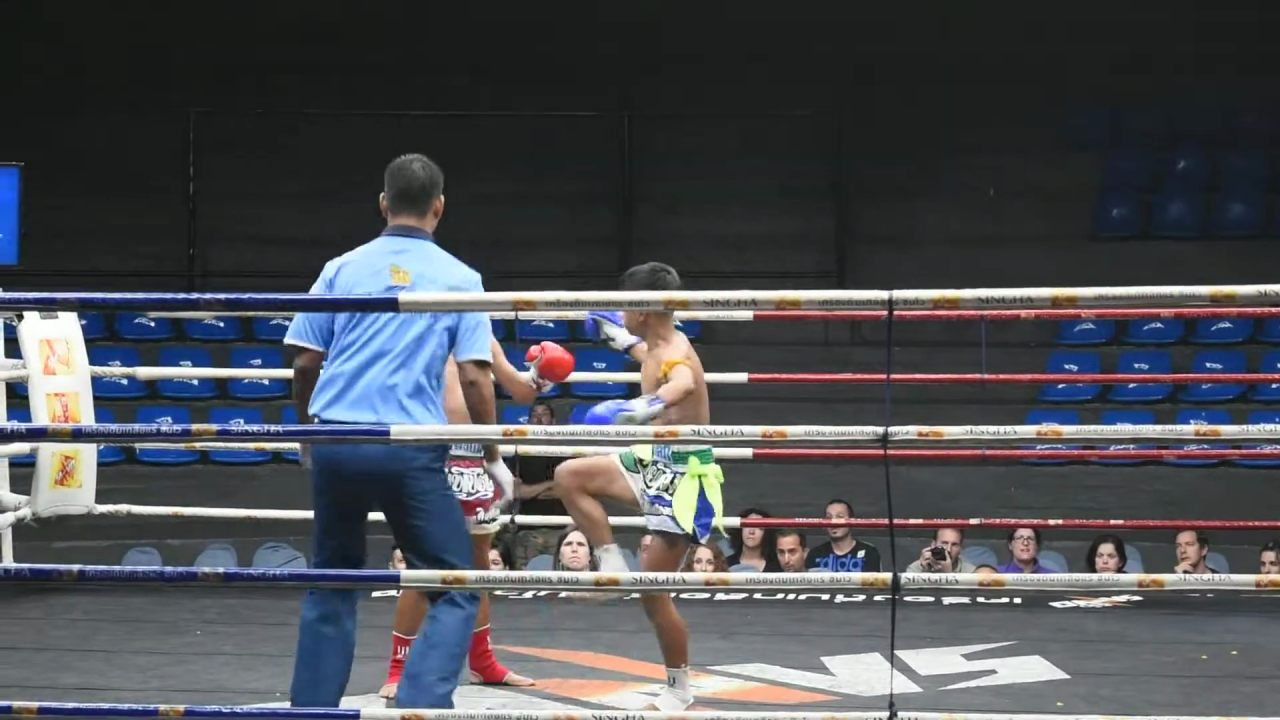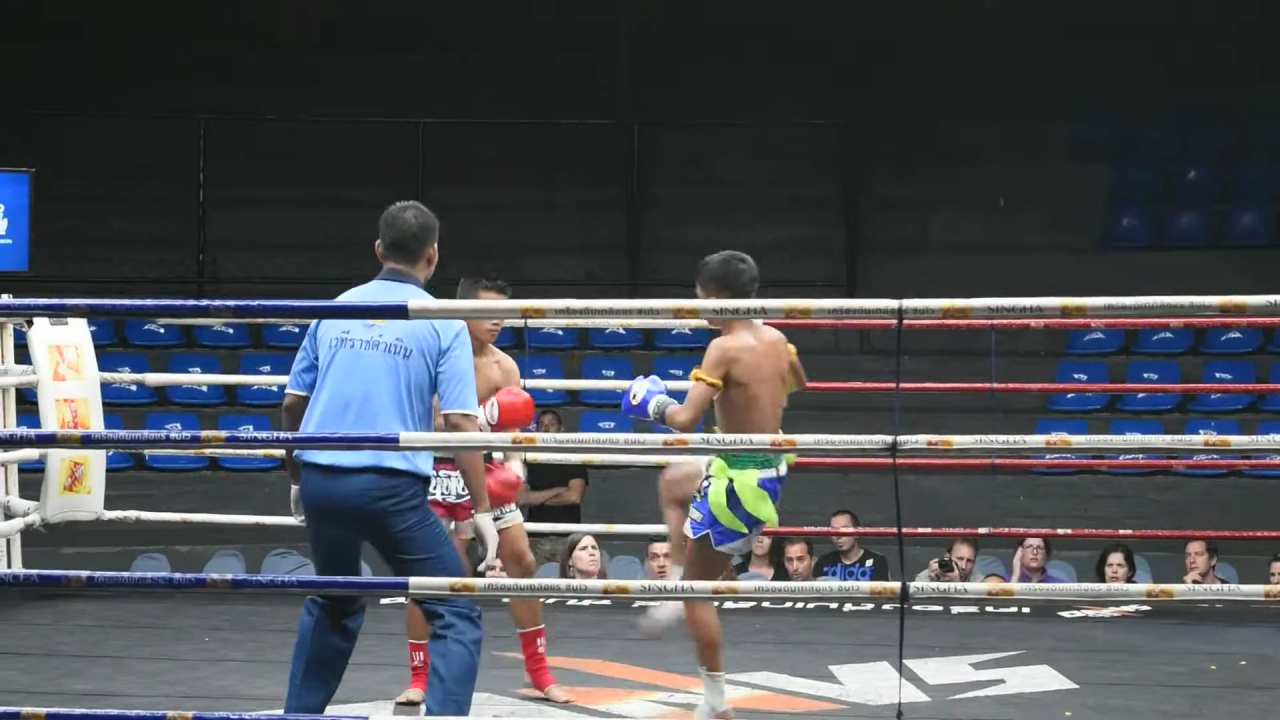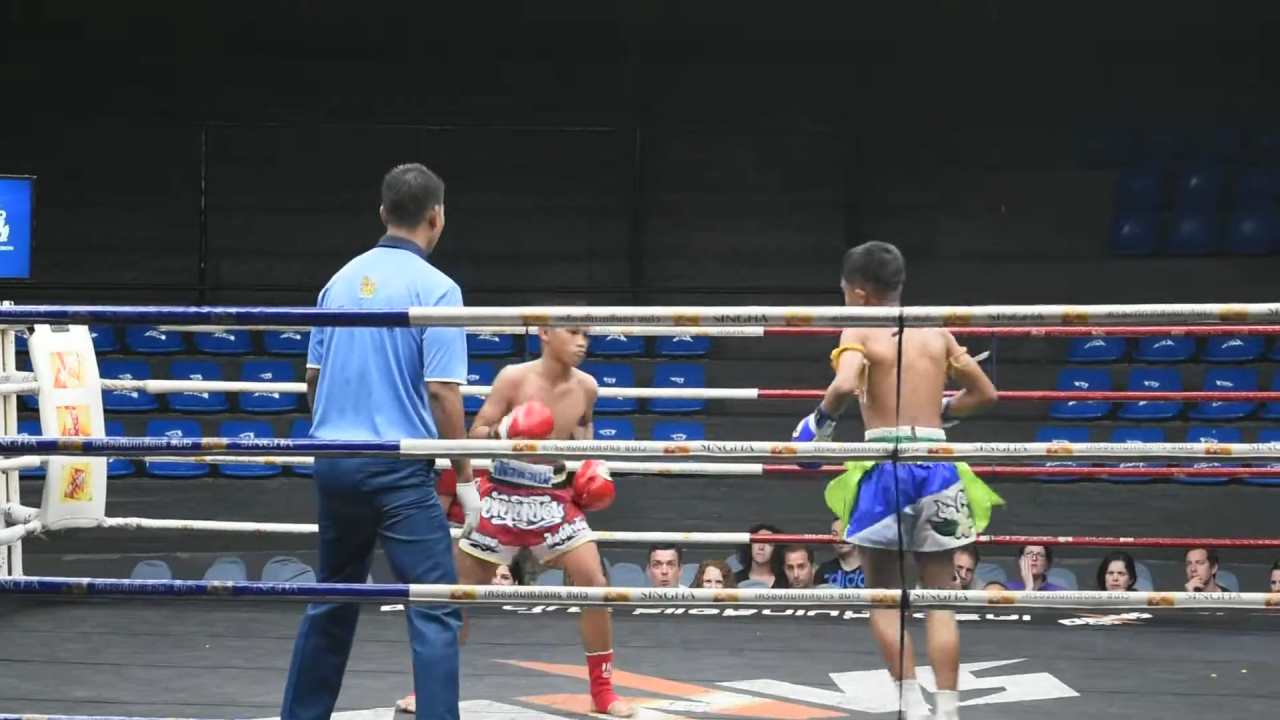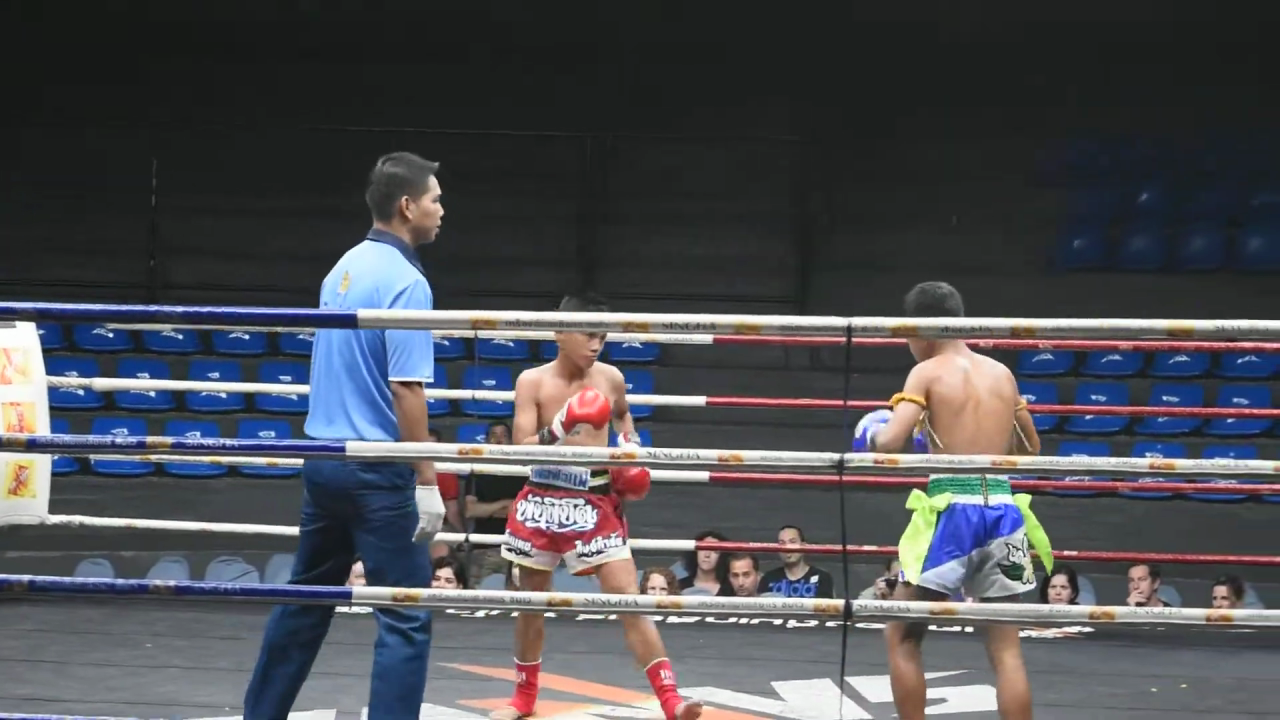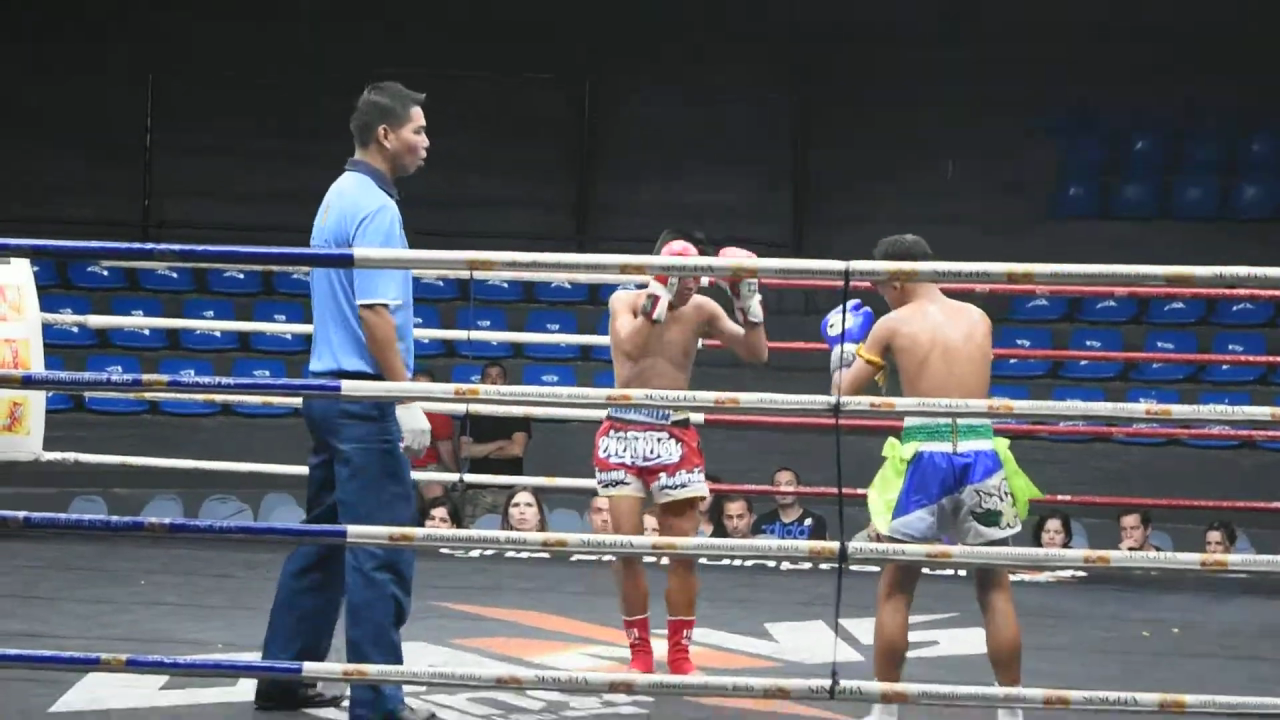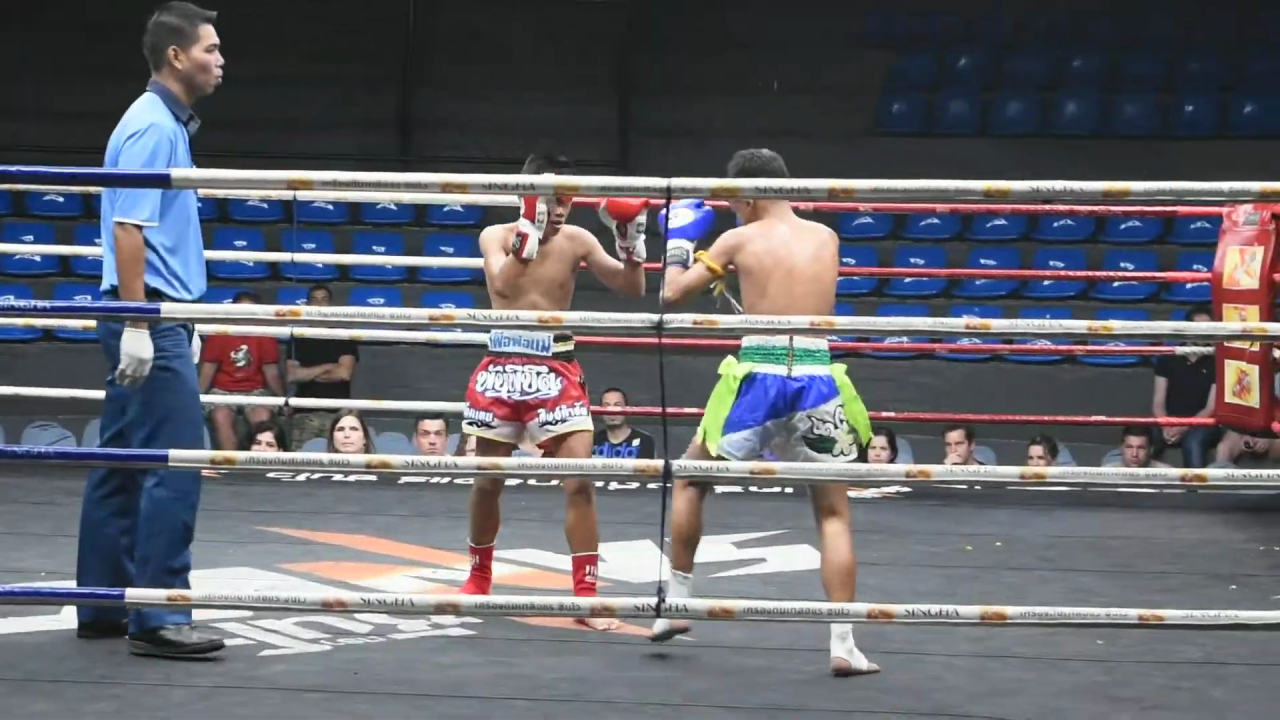
dt=0.5s
person 1, frame 1
left shoulder: (342, 268)
right shoulder: (458, 277)
left elbow: (303, 358)
right elbow: (475, 374)
left wrist: (305, 430)
right wrist: (493, 458)
left hip: (336, 446)
right hip: (408, 453)
left knee: (331, 585)
right knee: (454, 592)
left ankle: (312, 710)
right ankle: (426, 710)
person 1, frame 2
left shoulder: (334, 312)
right shoulder: (444, 326)
left elbow: (292, 406)
right elbow: (460, 425)
left wrist: (296, 479)
right wrist: (482, 512)
left hip: (322, 482)
right hip: (391, 488)
left knee: (333, 605)
right knee: (456, 618)
person 1, frame 3
left shoulder: (341, 279)
right shoulder: (435, 288)
left elbow: (314, 376)
right elbow: (442, 392)
right wrist: (465, 477)
left hip: (333, 462)
right hip: (397, 469)
left knee: (331, 601)
right knee: (434, 610)
person 1, frame 4
left shoulder: (342, 269)
right shoulder: (406, 282)
right elbow: (407, 391)
right wrist: (427, 483)
left hip: (322, 458)
right hip: (376, 469)
left knee: (306, 599)
right knee: (405, 617)
person 1, frame 5
left shoulder: (339, 196)
right shoulder: (376, 206)
right elbow: (375, 311)
right wrist: (407, 400)
left hip: (329, 391)
right hip: (363, 399)
left knee: (324, 541)
right knee: (380, 551)
person 1, frame 6
left shoulder: (165, 123)
right shoulder: (153, 126)
right elbow: (127, 230)
left wrist: (179, 323)
right wrist: (137, 325)
left hip: (148, 319)
right hip: (151, 321)
left knee: (122, 464)
right knee: (175, 465)
left ankle: (103, 604)
right ankle: (156, 616)
person 2, frame 1
left shoulder: (673, 352)
right shoulder: (661, 344)
left elbow: (681, 386)
left wrist: (633, 409)
right wrist: (622, 338)
left hip: (681, 478)
right hip: (655, 460)
left knee: (653, 593)
right knee: (567, 478)
left ankle: (678, 690)
right ankle: (613, 564)
person 2, frame 2
left shoulder: (723, 348)
right shoulder: (775, 340)
left elbow: (686, 422)
right elbow: (801, 381)
left wrist: (655, 403)
left hip: (738, 480)
right hip: (765, 468)
left knee: (698, 591)
right knee: (673, 483)
right ankle: (677, 578)
person 2, frame 3
left shoulder: (858, 334)
right shoulder: (938, 335)
left elbow: (844, 386)
right elbow: (985, 393)
left wrist: (818, 424)
left hip: (887, 472)
right hip: (937, 469)
left knee: (882, 600)
right knee: (939, 602)
person 2, frame 4
left shoulder: (927, 373)
right shoulder: (1002, 373)
left elbow: (891, 441)
right elbow: (1030, 447)
left wrist: (870, 438)
left hip: (952, 511)
right hip: (1003, 510)
left knee: (903, 637)
right knee: (1005, 647)
person 2, frame 5
left shoulder: (892, 324)
right shoulder: (979, 318)
left elbow: (843, 395)
left wrist: (843, 342)
left hip: (925, 458)
right hip: (981, 457)
left knee: (895, 589)
right knee: (995, 586)
person 2, frame 6
left shoulder: (739, 239)
right shoulder: (827, 237)
left elbow: (672, 293)
left wrist: (679, 239)
left hip: (759, 378)
right hip: (816, 380)
left knee: (690, 477)
right knee: (834, 514)
left ankle: (677, 602)
right ankle: (842, 644)
person 3, frame 1
left shoulder: (483, 344)
left elbow: (523, 393)
left wrist: (539, 375)
left hip: (473, 467)
left knee: (477, 571)
left ankle: (485, 664)
right ankle: (399, 670)
person 3, frame 2
left shoulder: (504, 366)
left elbow: (516, 428)
left wrist: (514, 470)
right wrist: (486, 415)
left hip: (484, 474)
right hip: (437, 475)
left knee: (522, 564)
left ankle: (540, 671)
right ankle: (419, 678)
person 3, frame 3
left shoulder: (587, 386)
right shoulder: (514, 378)
right elbow: (477, 435)
left wrist: (592, 465)
right wrist: (506, 433)
left hip: (556, 499)
right hip: (505, 494)
left knee: (596, 587)
right knee: (465, 591)
person 3, frame 4
left shoulder: (610, 378)
right shoulder: (532, 382)
left elbow: (623, 416)
right elbow: (522, 446)
left wrist: (632, 448)
right wrist: (562, 426)
left hip: (595, 503)
right hip: (542, 501)
left knee: (629, 601)
person 3, frame 5
left shoulder: (701, 307)
right shoulder: (625, 300)
left elbow: (756, 353)
right elbow: (628, 348)
left wrist: (745, 294)
right wrist: (662, 291)
left hip: (674, 435)
right hip: (622, 433)
left knee: (683, 551)
left ankle: (680, 655)
right ankle: (640, 652)
person 3, frame 6
left shoulder: (576, 239)
right shoulder: (495, 235)
left elbow: (633, 289)
right elbow: (502, 286)
left wrist: (630, 233)
right wrist: (530, 228)
left hip: (556, 371)
right hip: (502, 368)
left knee: (580, 480)
right knee: (487, 482)
left ankle: (586, 594)
right ankle: (478, 577)
